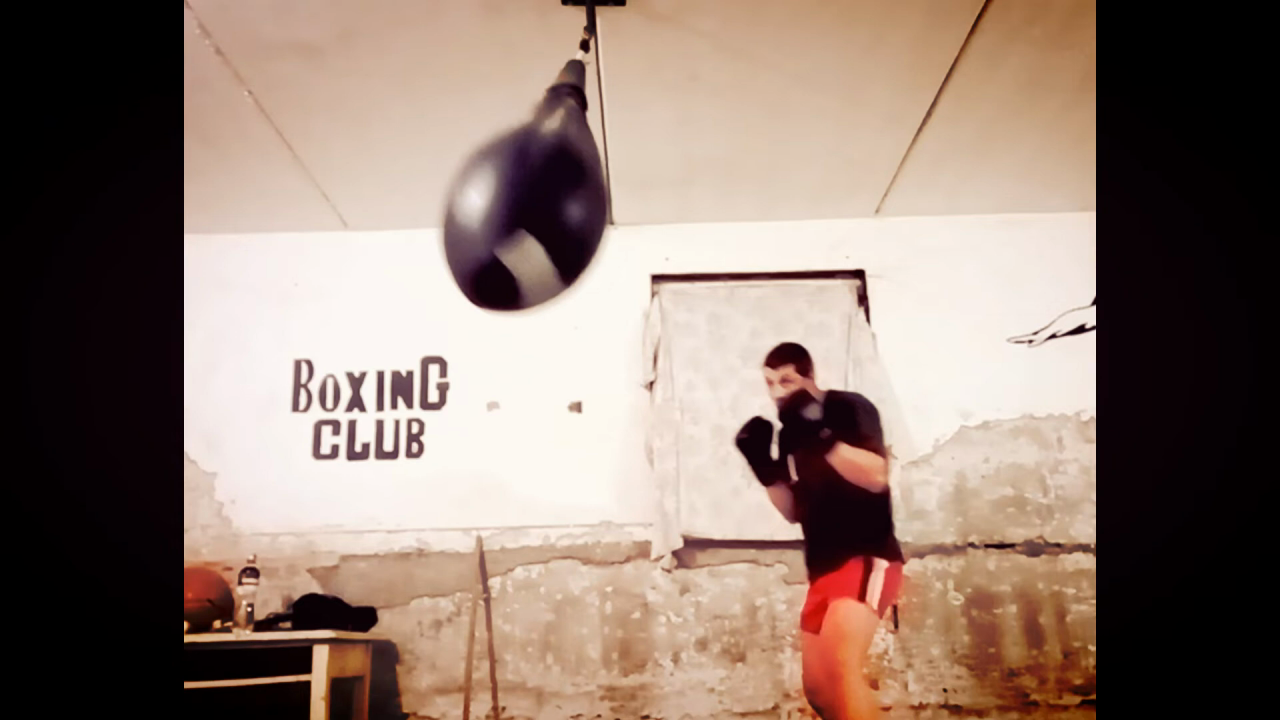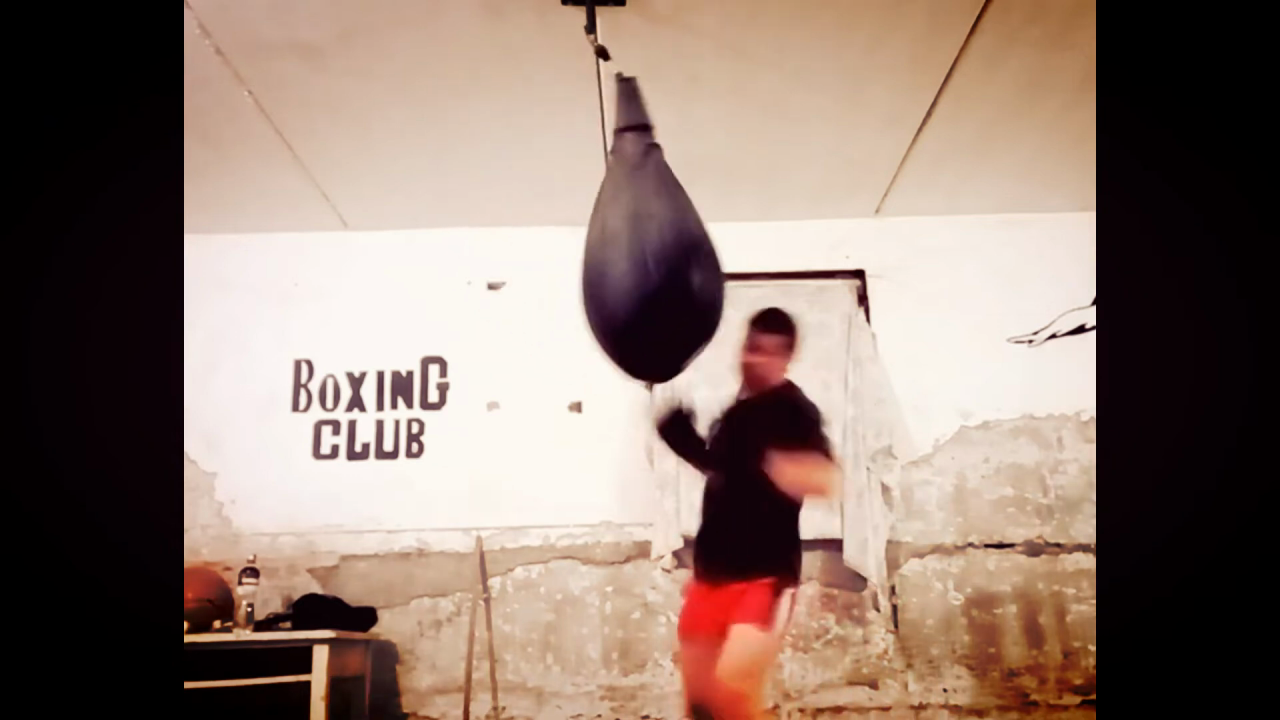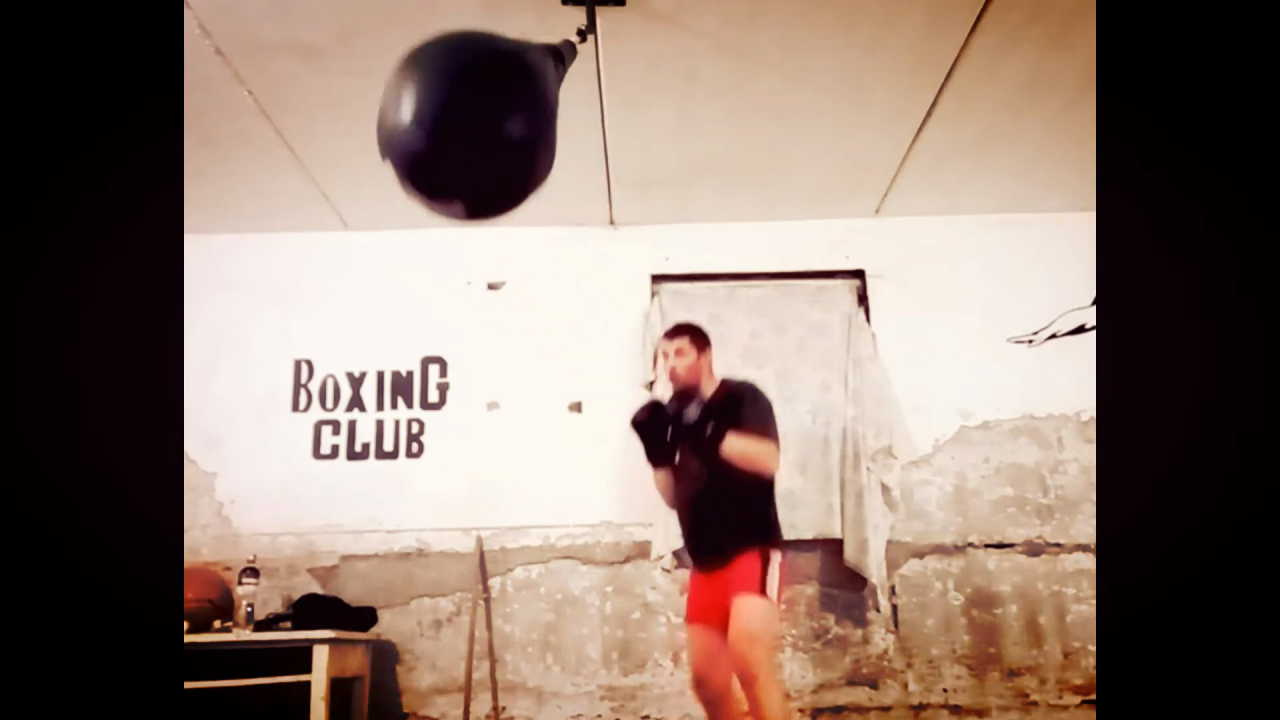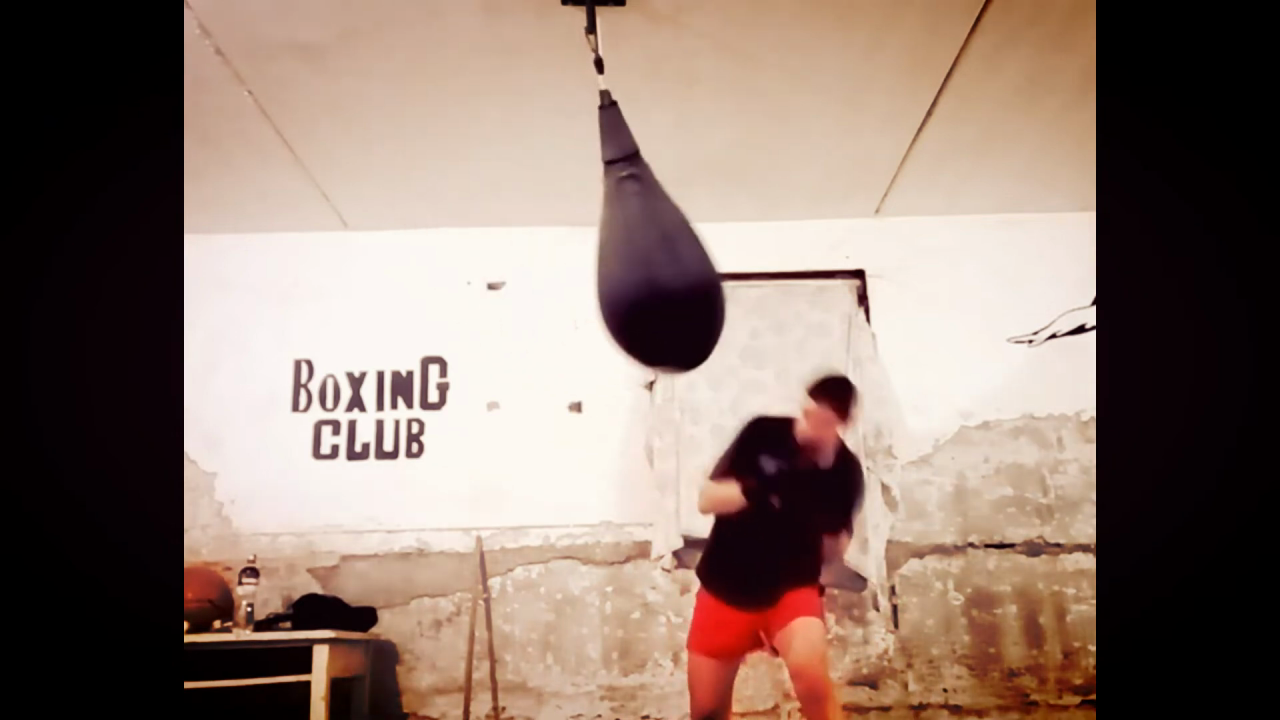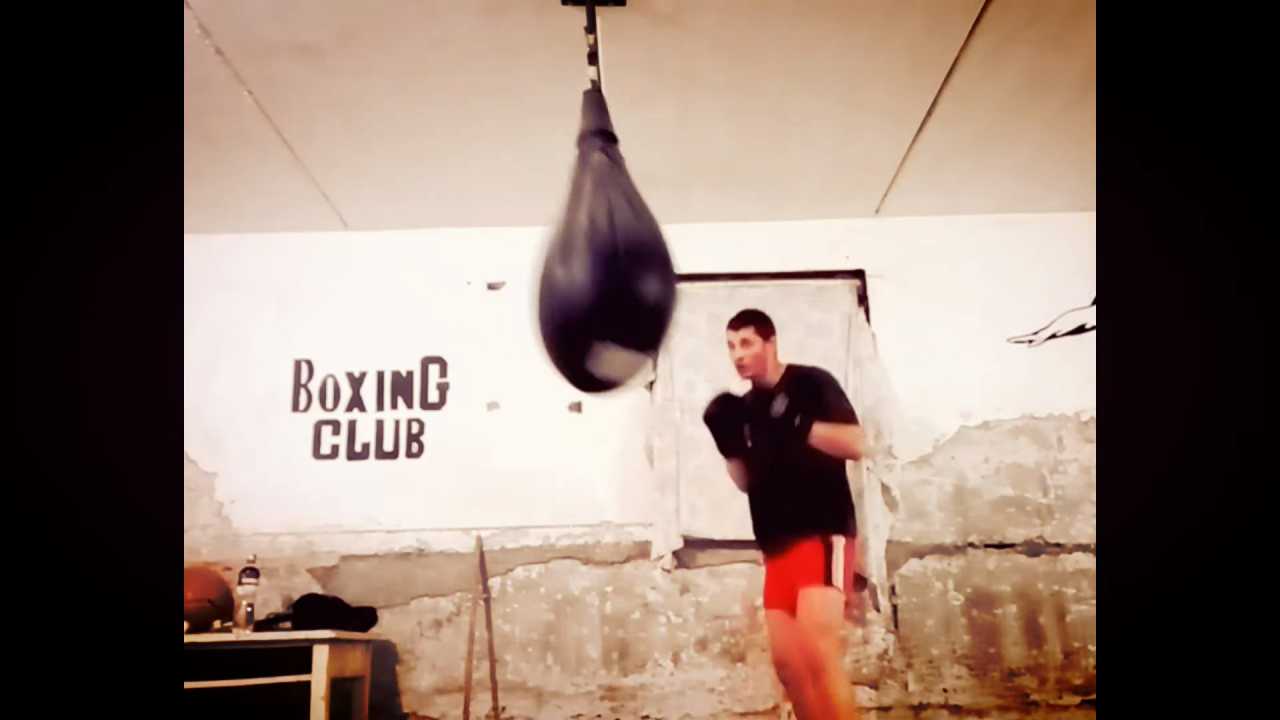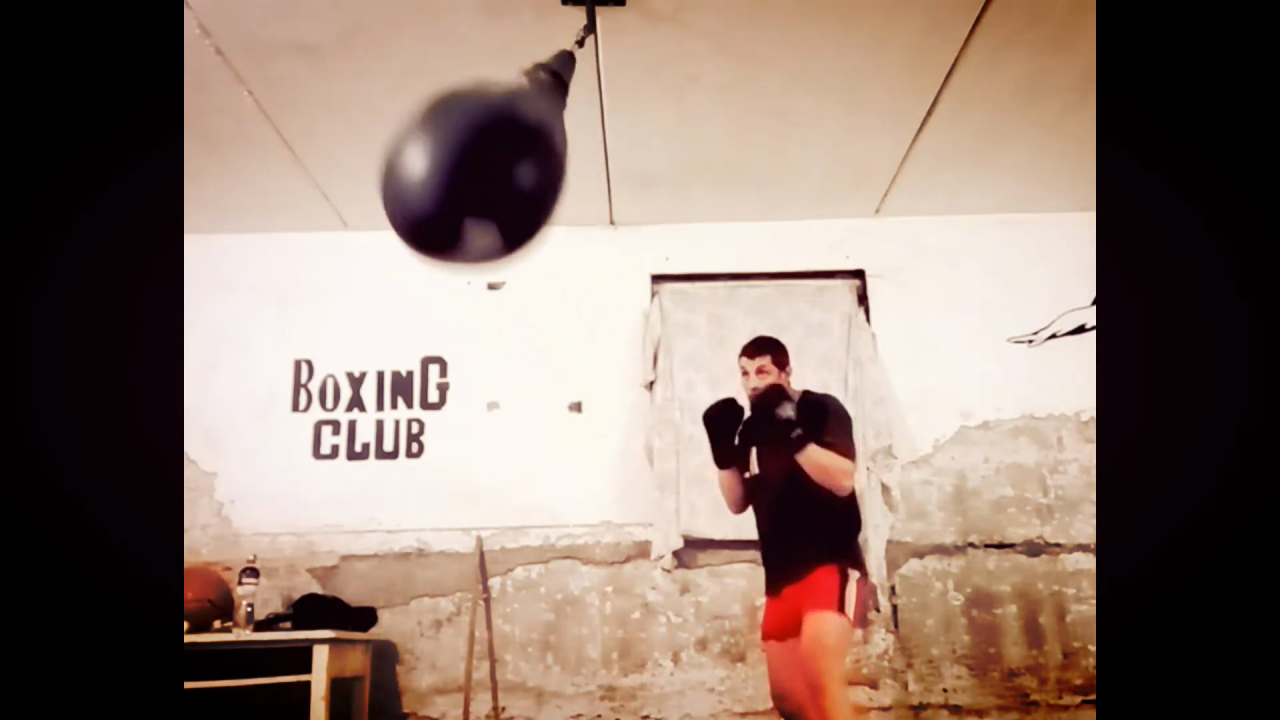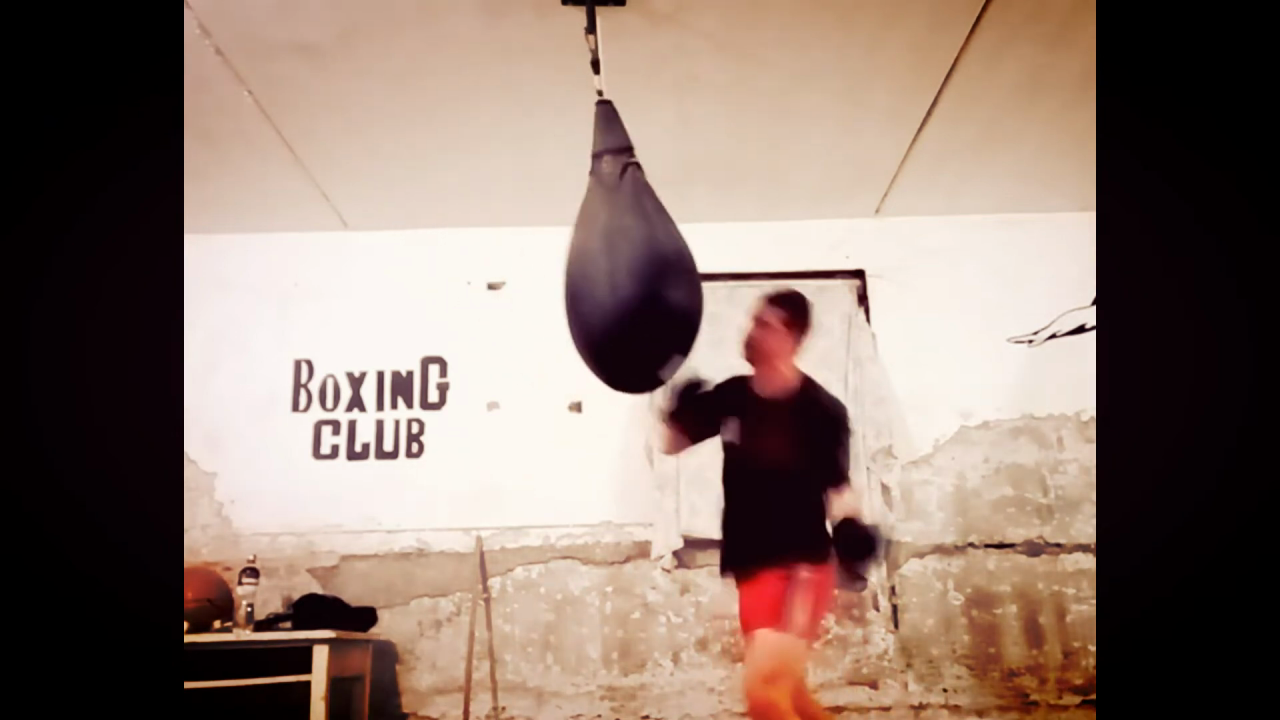
dt=0.7s
person 1, frame 1
left shoulder: (852, 410)
right shoulder: (790, 434)
left elbow: (876, 476)
right elbow: (794, 511)
left wrist: (822, 436)
right wrist: (762, 464)
left hip: (868, 560)
right hip: (824, 569)
left knee: (841, 663)
right knee: (818, 689)
person 1, frame 2
left shoulder: (791, 410)
right shoulder: (741, 409)
left elbow: (823, 482)
left wrist: (763, 453)
right wrist: (690, 443)
left hip: (766, 579)
right hip: (711, 576)
person 1, frame 3
left shoulder: (742, 397)
right shoulder: (678, 421)
left elbow: (767, 461)
right elbow: (674, 498)
left wrist: (709, 431)
right wrist: (655, 449)
left hip: (753, 549)
right hip: (708, 561)
left knee: (750, 660)
right knee: (707, 681)
person 1, frame 4
left shoulder: (847, 472)
right shoulder: (762, 435)
left elbow: (836, 549)
right elbow: (708, 500)
left wrist: (832, 522)
right wrist: (755, 489)
left hip: (791, 587)
right hip: (724, 588)
left knee: (810, 672)
person 1, frame 5
left shoulder: (813, 383)
right shoulder: (746, 409)
left elbow: (857, 444)
right elbow: (747, 482)
left wrist: (797, 423)
right wrist: (728, 439)
left hip: (824, 535)
right hip: (779, 544)
left knee: (818, 650)
right knee: (788, 664)
person 1, frame 6
left shoulder: (822, 410)
right shoulder: (751, 429)
left elbow: (843, 480)
right elbow: (736, 502)
left wrist: (793, 435)
right wrist: (722, 448)
left hip: (831, 567)
right hip: (782, 576)
left knee: (818, 672)
person 1, frame 7
left shoulder: (820, 410)
right shoulder: (734, 393)
left elbow: (837, 487)
right elbow: (673, 442)
left wrist: (852, 526)
right wrist: (680, 410)
left hip: (796, 567)
right hip: (752, 569)
